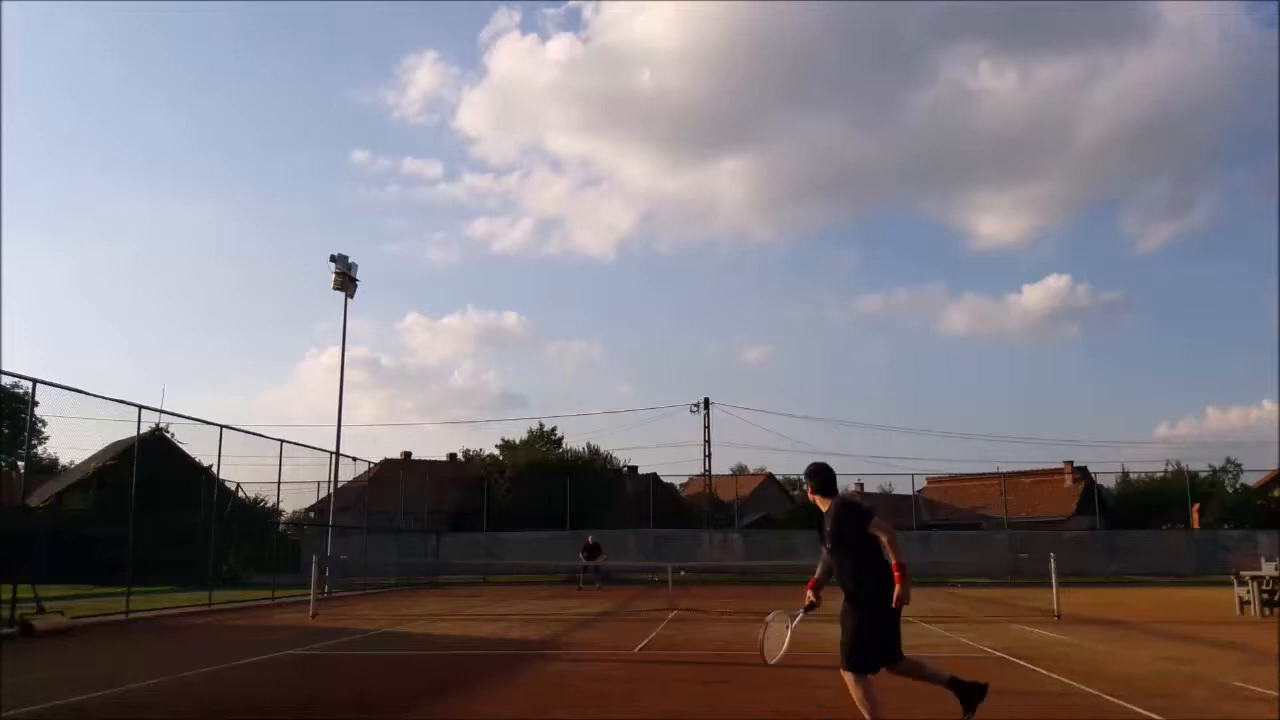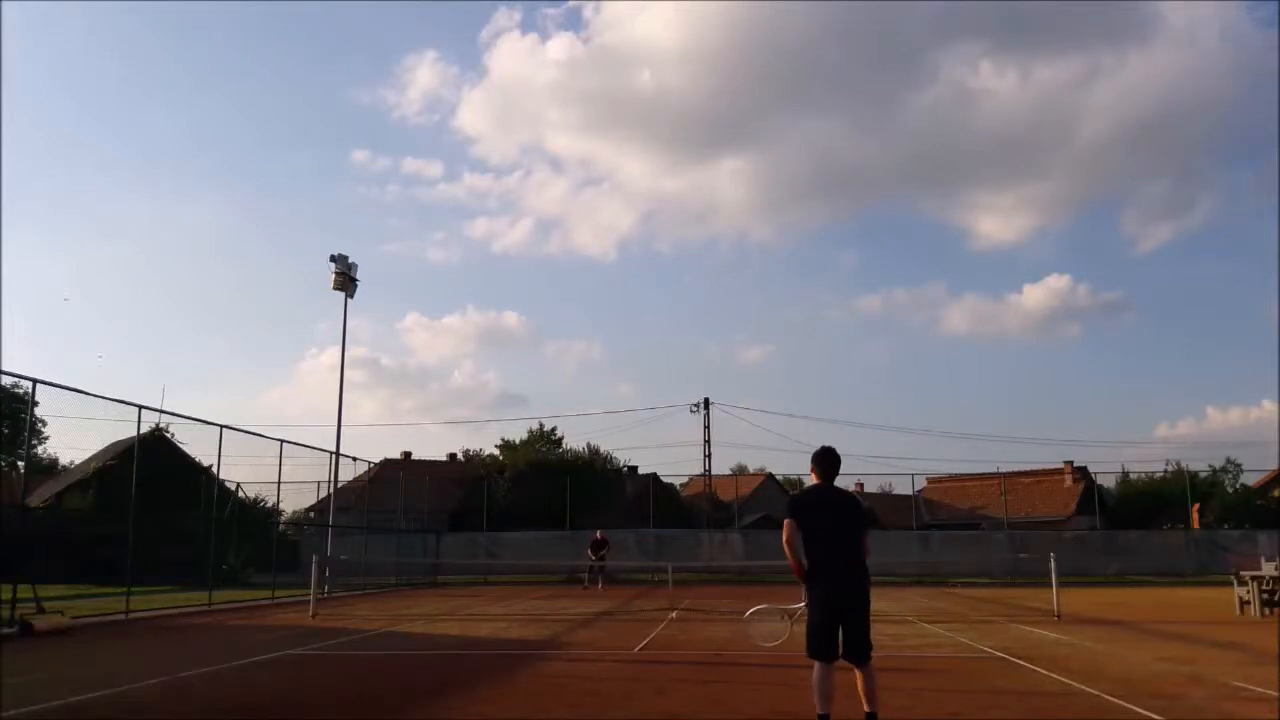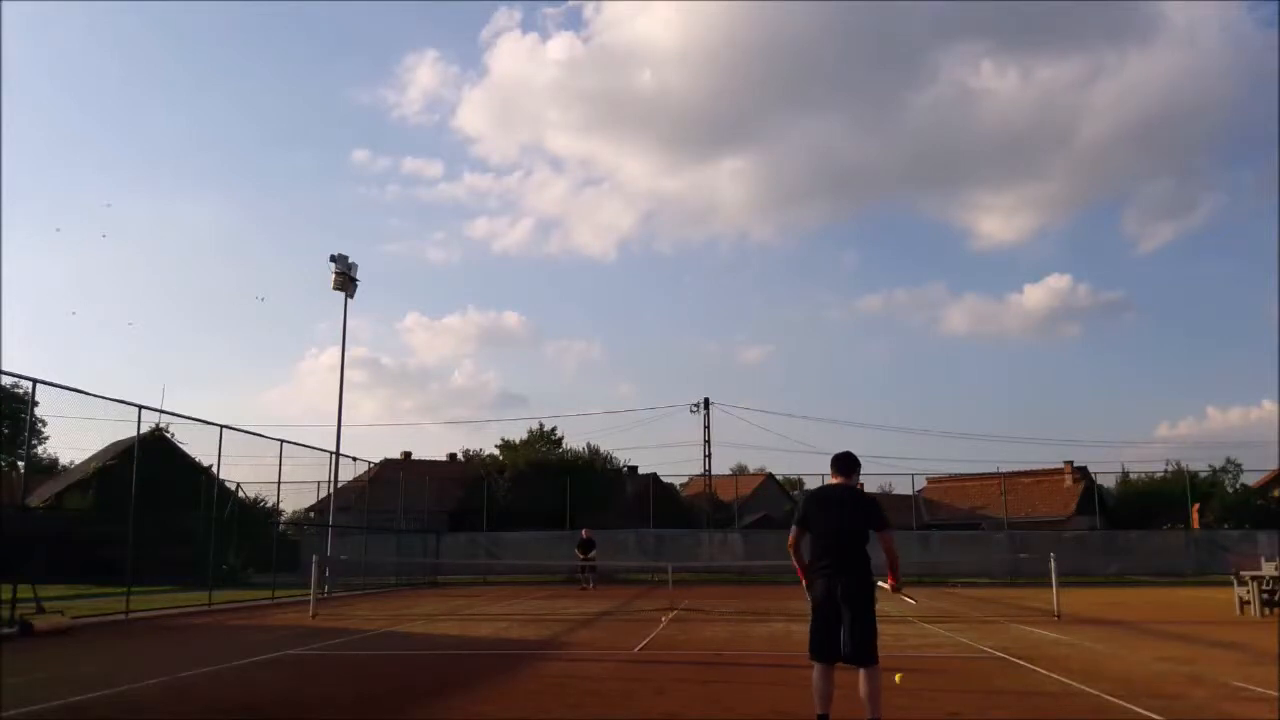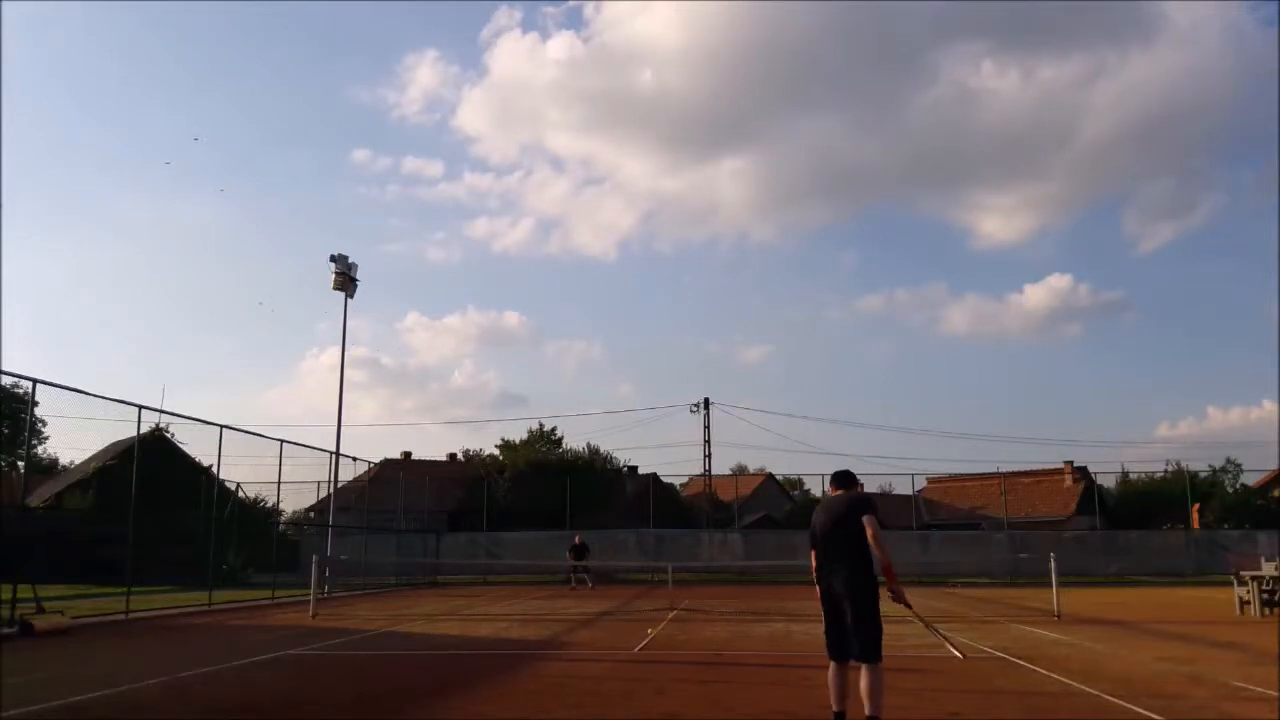
dt=1s
person 1, frame 1
left shoulder: (843, 509)
right shoulder: (831, 516)
left elbow: (887, 533)
right elbow: (830, 557)
left wrist: (899, 578)
right wrist: (813, 586)
left hip: (868, 601)
right hip: (868, 598)
left knee: (852, 670)
right knee: (894, 662)
right ankle: (964, 688)
person 1, frame 2
left shoulder: (800, 500)
right shoulder: (853, 501)
left elbow: (788, 536)
right elbow: (864, 548)
left wrist: (801, 573)
left hip: (822, 585)
right hip: (856, 583)
left knee: (823, 660)
right knee: (862, 659)
person 1, frame 3
left shoulder: (812, 498)
right shoulder: (866, 500)
left elbow: (792, 543)
right elbow: (889, 546)
left wrist: (805, 575)
right wrist: (894, 578)
left hip: (822, 583)
right hip: (857, 583)
left knee: (823, 661)
right knee: (867, 662)
person 1, frame 4
left shoulder: (819, 510)
right shoulder: (861, 499)
right elbow: (872, 533)
right wrist: (891, 577)
left hip: (828, 584)
right hip: (857, 581)
left knee: (838, 658)
right knee: (869, 659)
